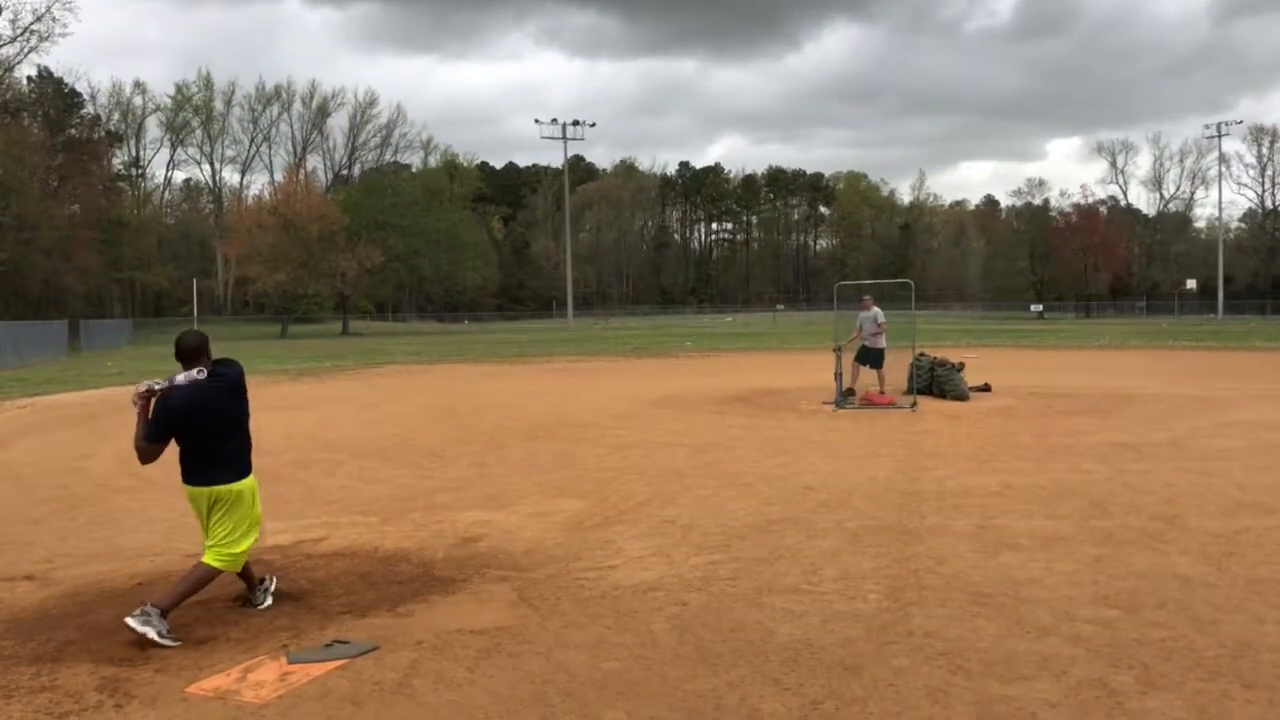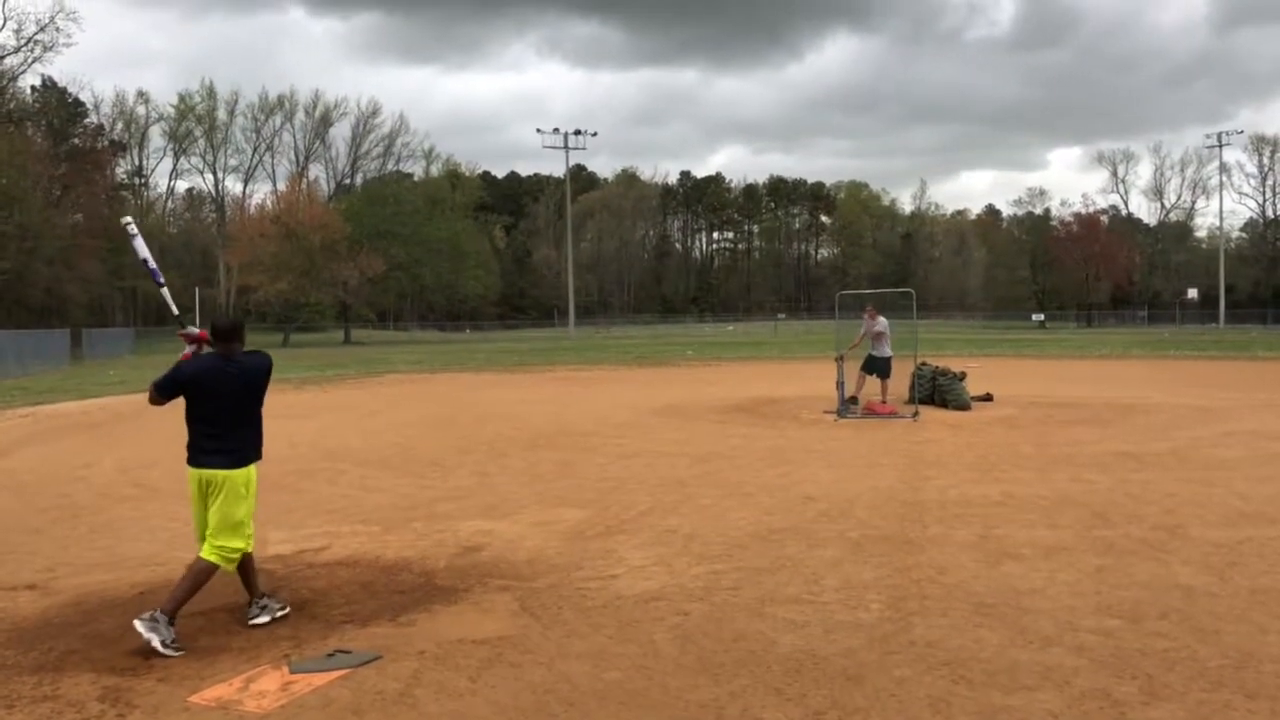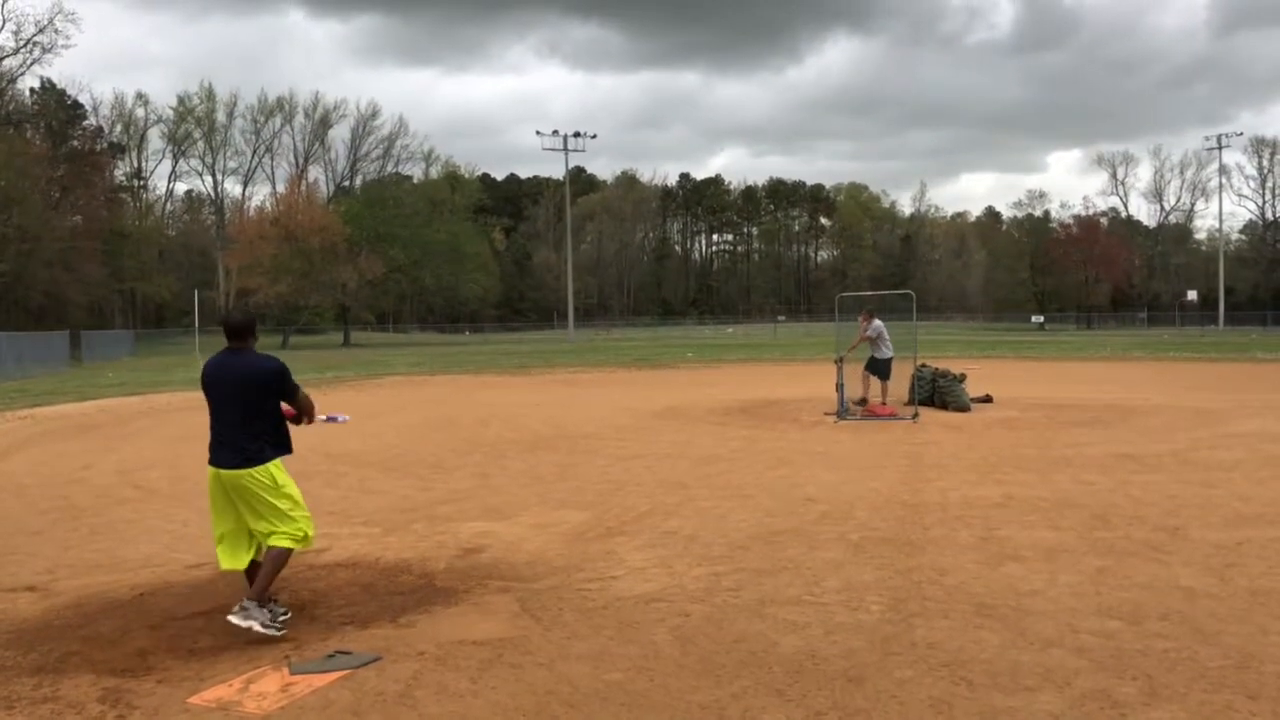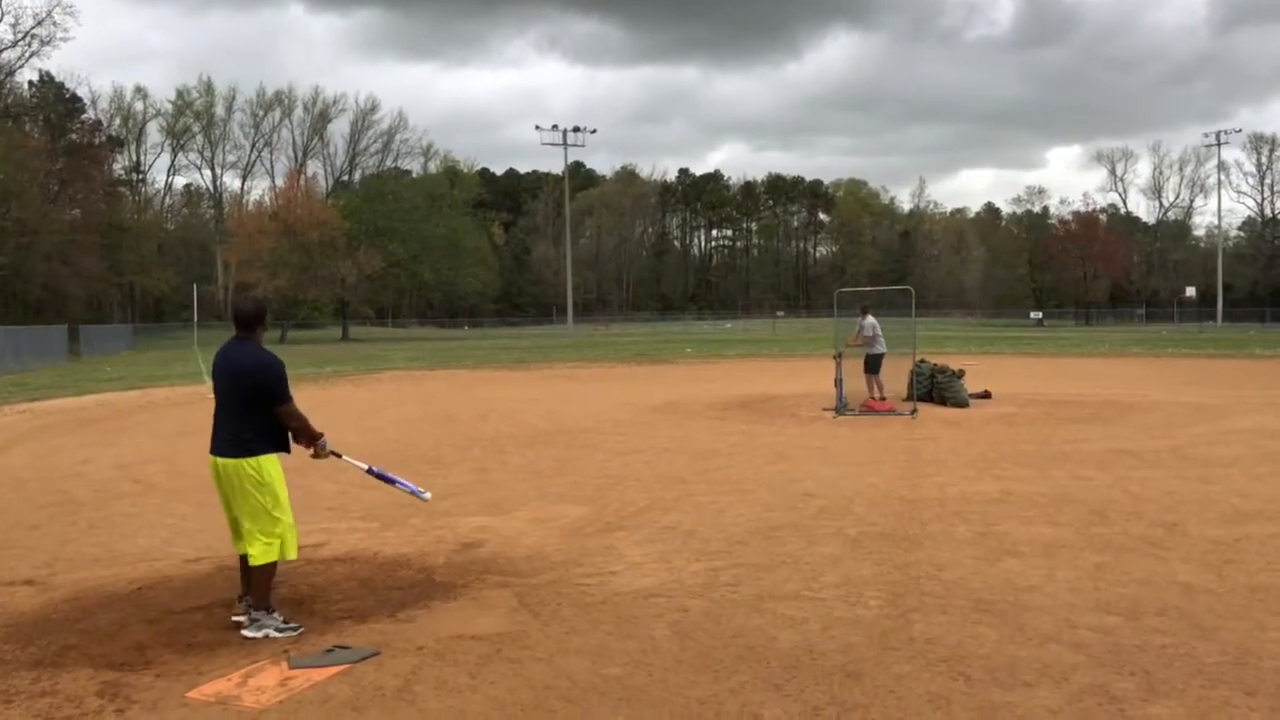
dt=0.4s
person 1, frame 1
left shoulder: (172, 402)
right shoulder: (233, 372)
left elbow: (145, 454)
left wrist: (142, 409)
left hip: (196, 484)
right hip: (236, 480)
left knee: (226, 540)
right knee: (220, 554)
left ankle: (255, 587)
right ankle: (154, 612)
person 1, frame 2
left shoulder: (191, 369)
right shoulder: (259, 364)
left elbow: (156, 397)
right wrist: (206, 340)
left hip: (200, 467)
right hip: (235, 469)
left knee: (233, 536)
right knee: (219, 547)
left ankle: (258, 602)
right ankle: (161, 616)
person 1, frame 3
left shoulder: (210, 369)
right shoulder: (268, 367)
right elbow: (301, 403)
right wrist: (307, 414)
left hip: (220, 466)
right hip: (257, 465)
left knee: (243, 535)
right knee: (291, 528)
left ankle: (262, 604)
right ankle: (252, 604)
person 1, frame 4
left shoulder: (224, 355)
right shoulder: (266, 363)
right elbow: (289, 415)
left wrist: (297, 434)
right wrist: (316, 439)
left hip: (223, 455)
right hip: (253, 458)
left knee: (249, 530)
right knee: (268, 533)
left ankle: (247, 601)
right ankle: (260, 616)
